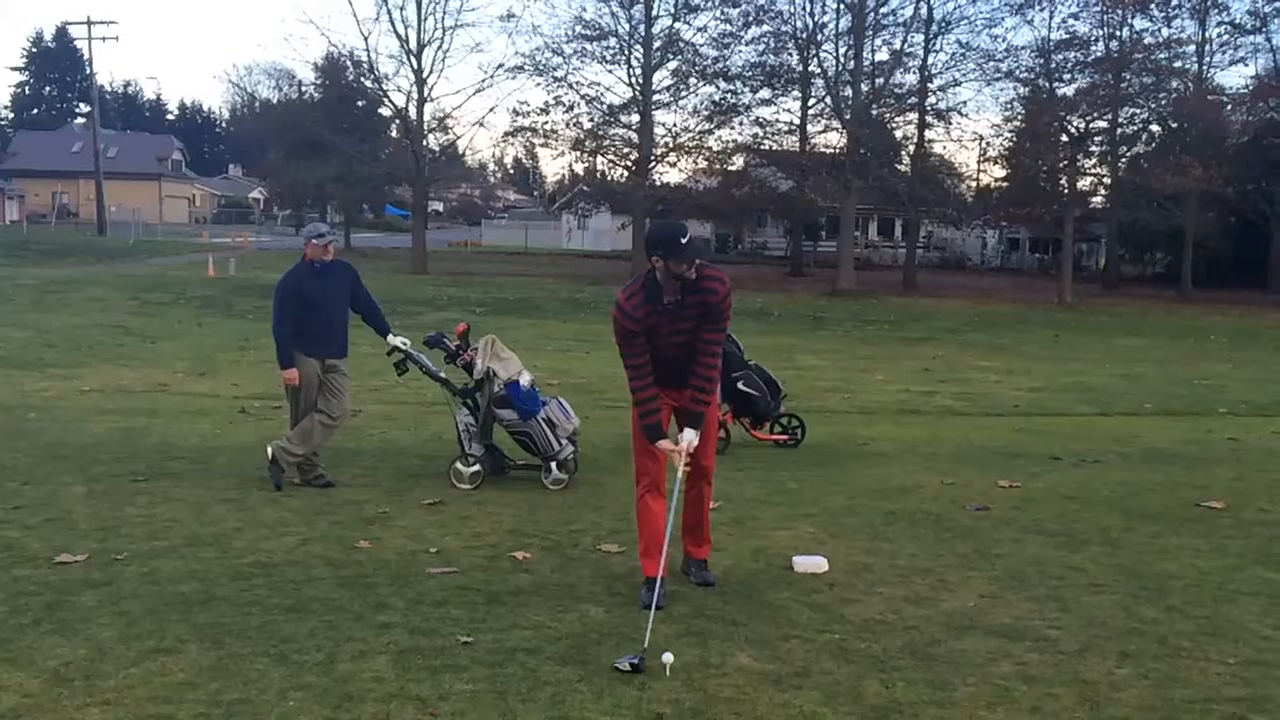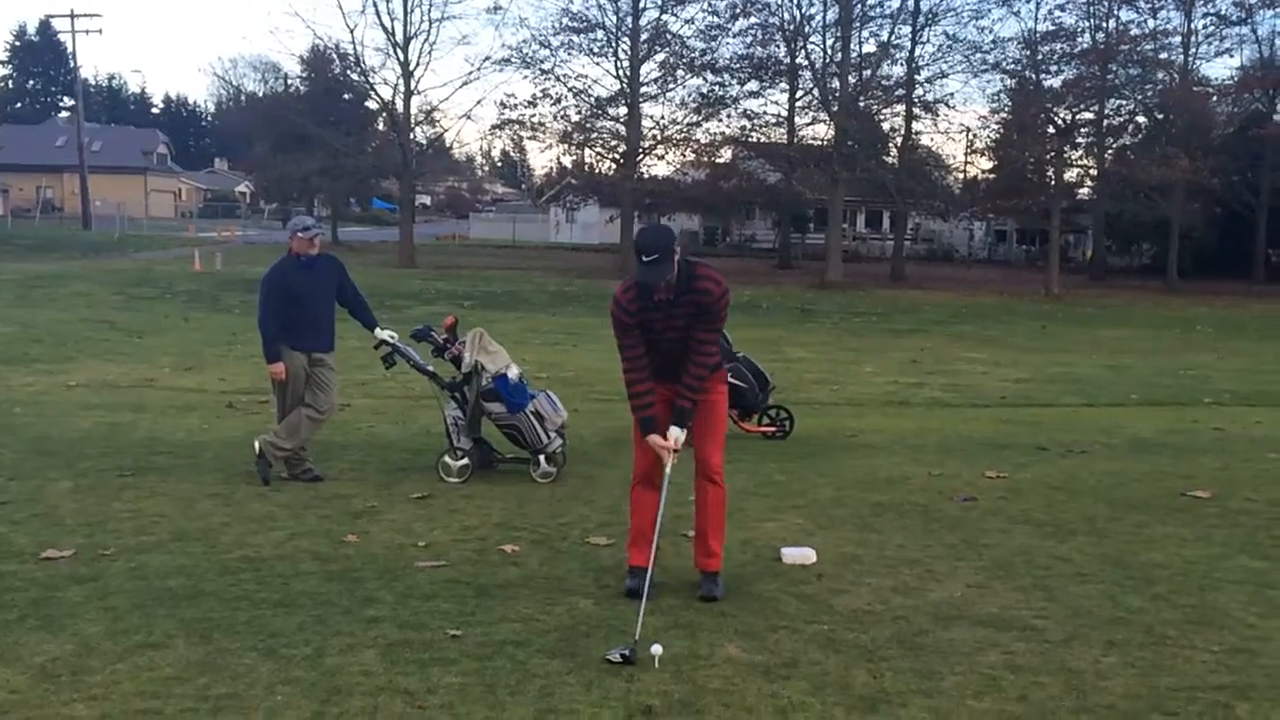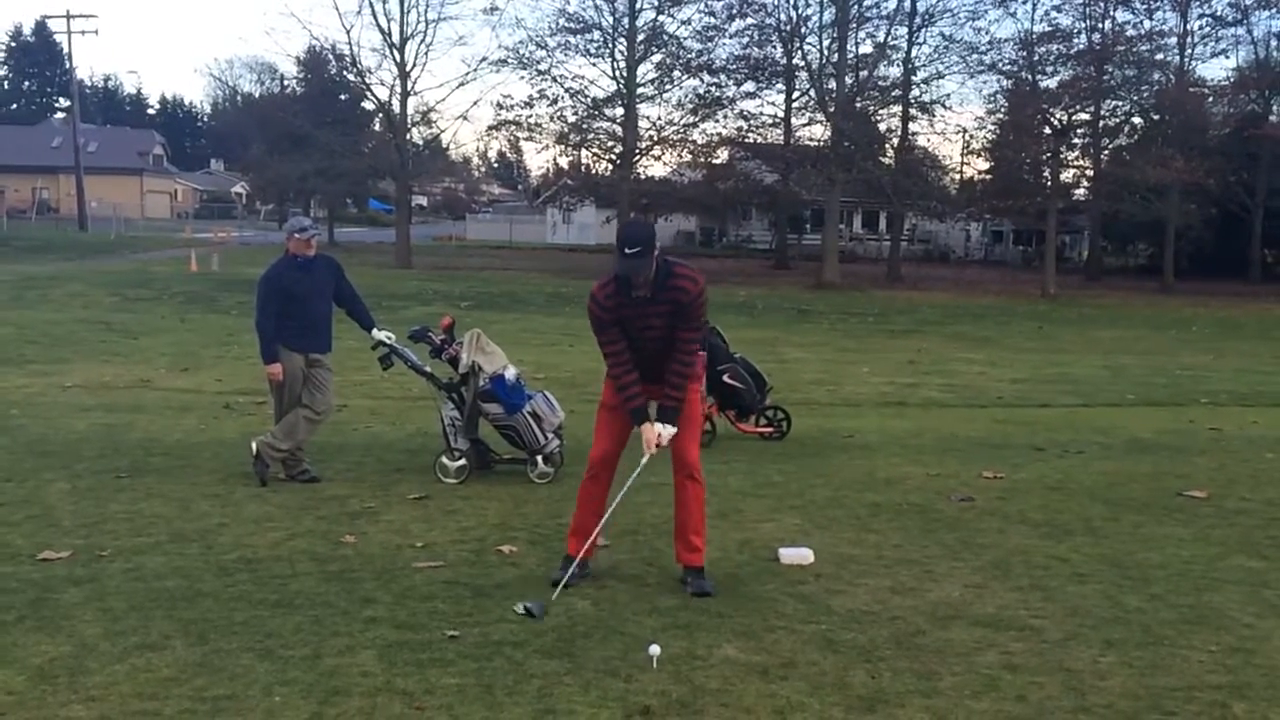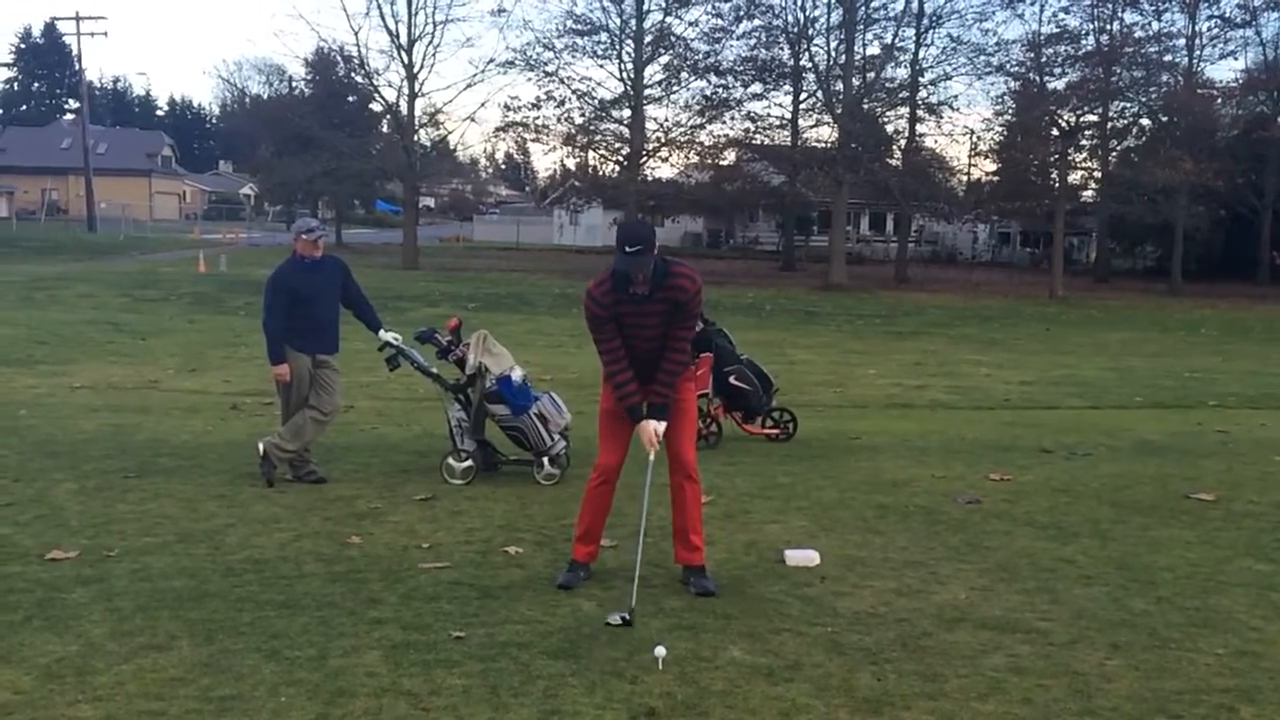
dt=1s
person 1, frame 1
left shoulder: (715, 286)
right shoulder: (629, 305)
left elbow: (709, 357)
right elbow: (639, 376)
left wrist: (694, 422)
right wrist: (656, 435)
left hip: (698, 384)
right hip: (654, 386)
left knee: (702, 469)
right knee: (650, 478)
left ankle: (696, 555)
right ankle: (653, 574)
person 1, frame 2
left shoulder: (711, 287)
right shoulder: (626, 299)
left elbow: (703, 357)
right elbow: (635, 367)
left wrist: (681, 421)
right wrist: (649, 430)
left hip: (706, 380)
right hip: (655, 381)
left knee: (710, 467)
right knee: (644, 468)
left ankle: (710, 569)
right ankle: (639, 567)
person 1, frame 3
left shoulder: (689, 285)
right shoulder: (603, 296)
left elbow: (686, 353)
right elbow: (618, 363)
left wrist: (668, 417)
right wrist: (641, 420)
left hip: (679, 378)
right hip: (625, 380)
left knee: (688, 464)
right knee: (600, 460)
left ankle: (693, 565)
right ankle: (577, 555)
person 1, frame 4
left shoulder: (686, 284)
right shoulder: (599, 294)
left elbow: (678, 351)
right elbow: (614, 361)
left wrist: (660, 411)
right wrist: (639, 418)
left hip: (674, 379)
right hip: (624, 381)
left knee: (684, 465)
right knee: (607, 466)
left ankle: (693, 564)
right ankle: (581, 558)
person 2, frame 1
left shoulder: (345, 272)
right shoulder: (292, 280)
left elbow: (366, 305)
right elbow: (281, 325)
left wrist: (388, 334)
right wrist: (286, 365)
left hip: (334, 358)
right hip: (303, 357)
left knee: (335, 410)
right knee: (304, 416)
left ankle: (282, 453)
right ankle: (309, 470)
person 2, frame 2
left shoulder: (331, 266)
right shoulder: (278, 274)
left elbow: (353, 299)
right elbow: (267, 319)
left wrist: (375, 328)
right wrist: (273, 359)
left hip: (321, 352)
right hip: (290, 352)
left knee: (323, 404)
right knee: (292, 410)
left ankle: (269, 447)
right ankle: (297, 464)
person 2, frame 3
left shoulder: (329, 267)
right shoulder: (275, 275)
left elbow: (350, 300)
right elbow: (264, 320)
left wrist: (372, 329)
right wrist: (270, 360)
left hip: (318, 353)
right hip: (287, 352)
left knee: (319, 406)
right knee: (289, 411)
left ankle: (266, 449)
right ankle: (294, 465)
person 2, frame 4
left shoulder: (336, 268)
right shoulder: (283, 276)
left elbow: (357, 301)
right elbow: (272, 321)
left wrist: (379, 330)
right wrist: (277, 361)
left hip: (325, 354)
right hip: (294, 353)
left knee: (326, 407)
right knee: (296, 412)
left ankle: (273, 449)
right ankle: (300, 466)
